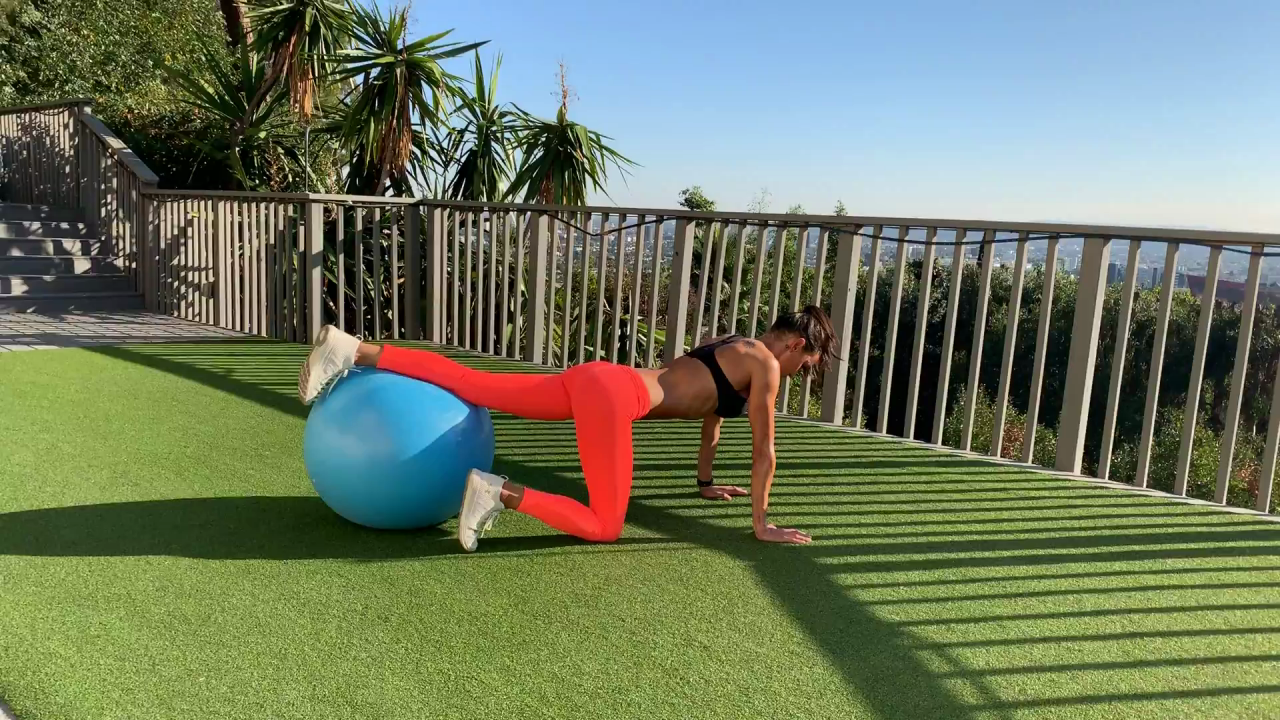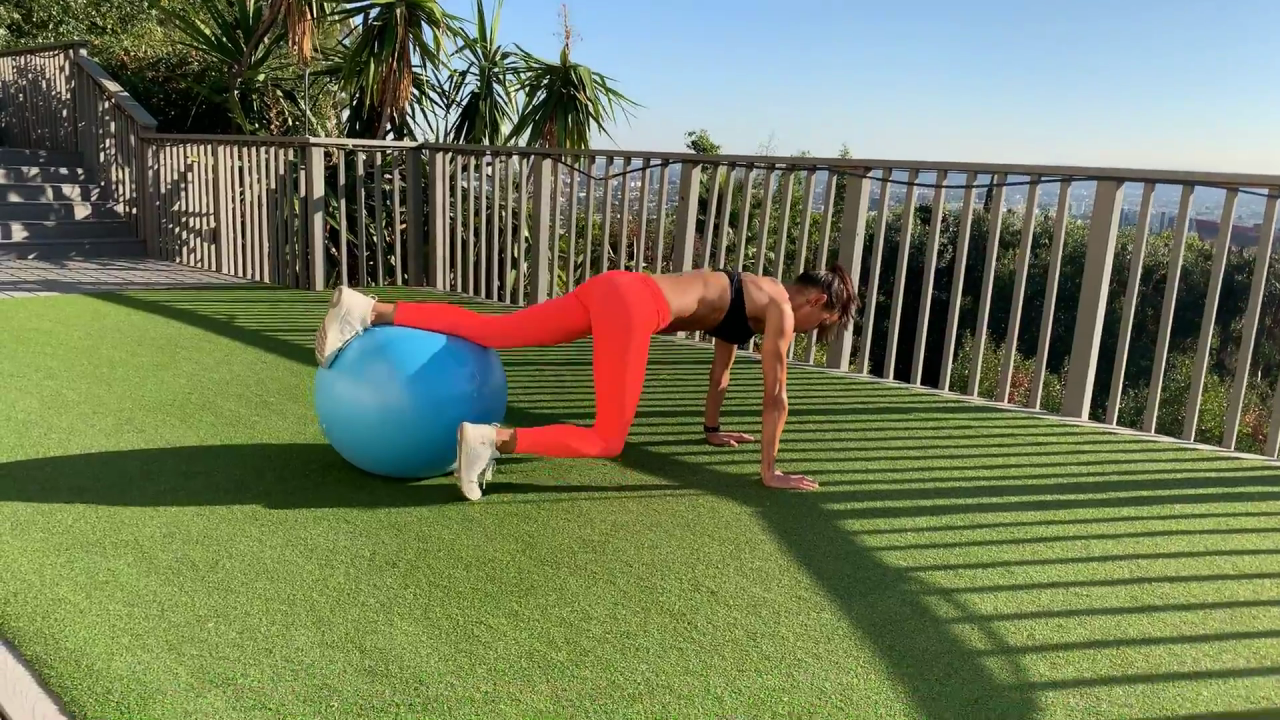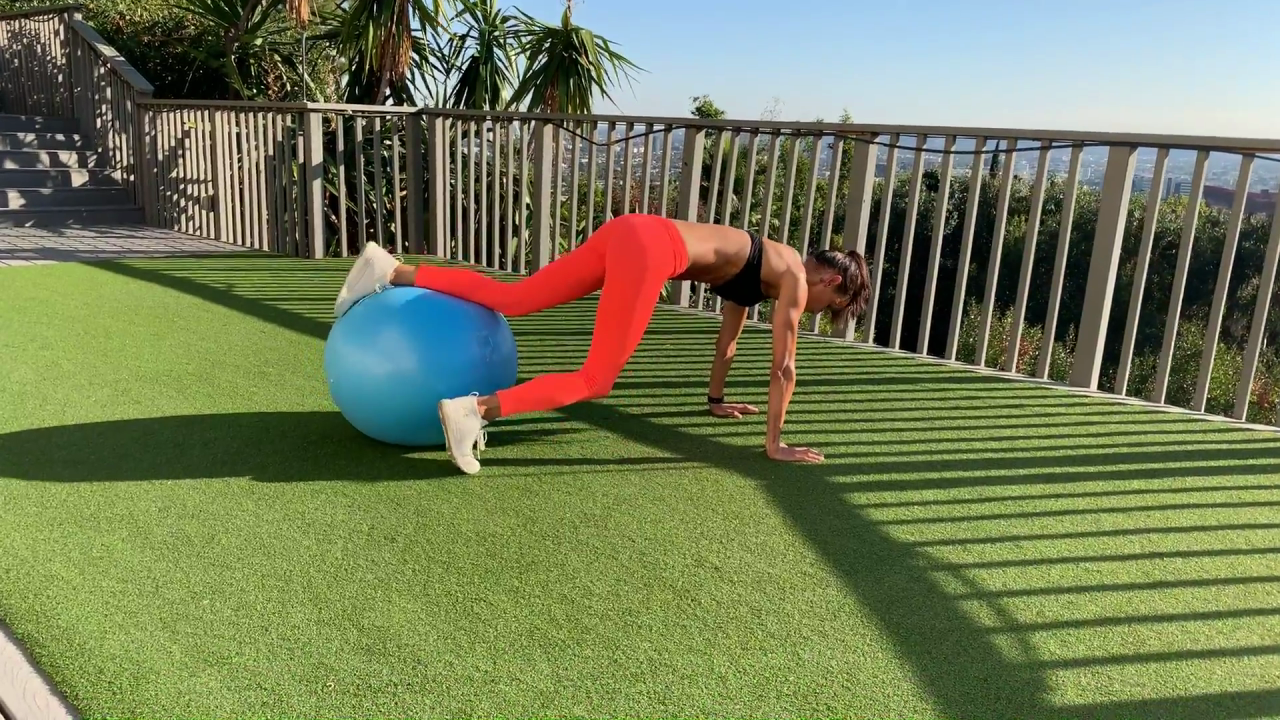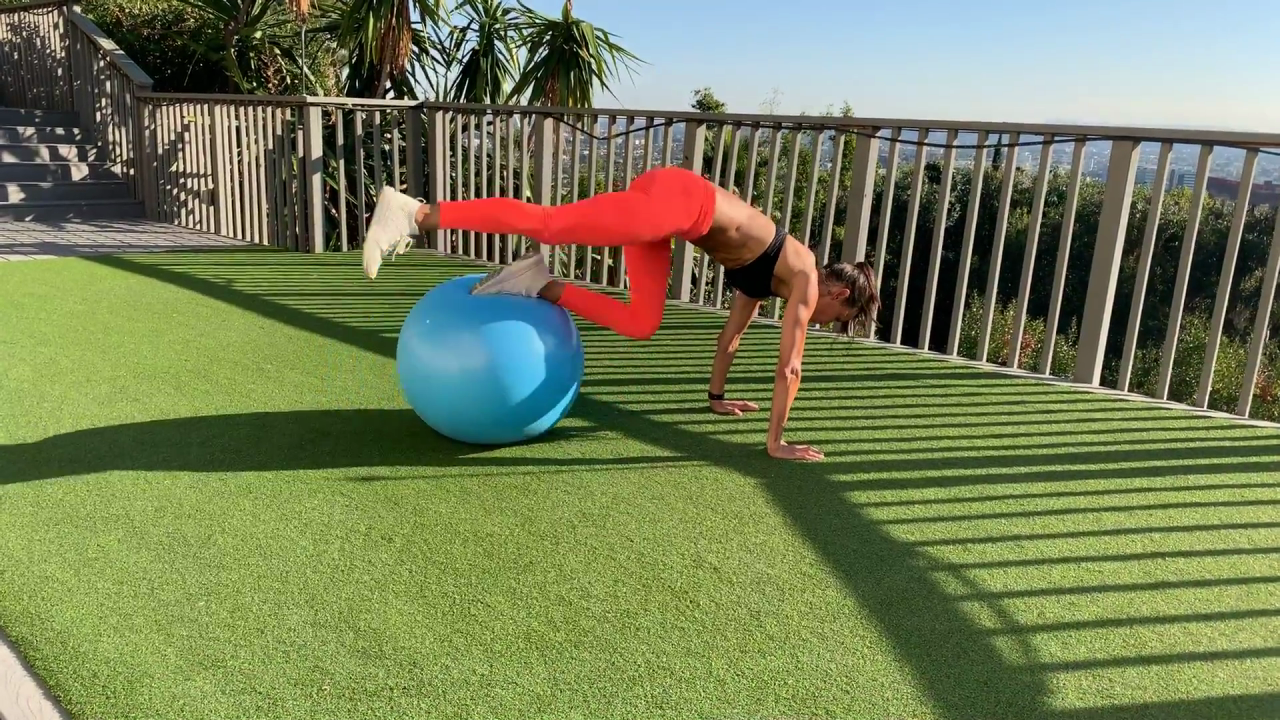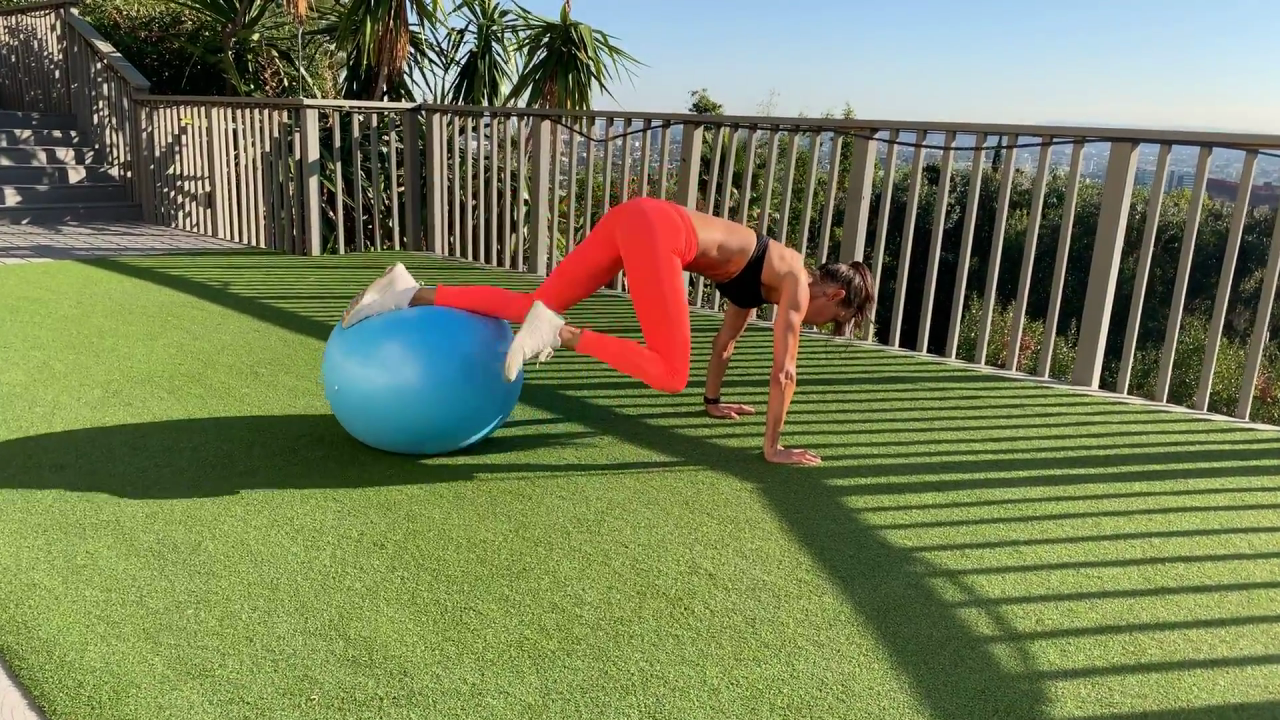
dt=0.7s
person 1, frame 1
left shoulder: (734, 349)
right shoulder: (765, 364)
left elbow: (711, 413)
right elbow: (763, 451)
left wrist: (705, 483)
right wrist: (762, 524)
left hip: (595, 380)
right hip: (612, 397)
left knee: (470, 385)
right knee: (605, 528)
left ankle: (351, 350)
right ankle: (500, 493)
person 1, frame 2
left shoulder: (750, 296)
right shoulder: (779, 305)
left elbow: (721, 366)
right elbow: (775, 396)
left wrist: (712, 429)
right wrist: (769, 470)
left hip: (609, 291)
right hip: (633, 305)
left knee: (486, 329)
right knee: (607, 441)
left ankle: (365, 310)
right ankle: (494, 438)
person 1, frame 3
left shoulder: (761, 271)
right shoulder: (795, 277)
left elbow: (729, 335)
right elbow: (783, 367)
left wrist: (716, 399)
right wrist: (775, 443)
left hip: (629, 233)
right hip: (648, 248)
left knee: (508, 298)
right knee: (594, 381)
left ankle: (387, 270)
right ankle: (475, 410)
person 1, frame 4
left shoulder: (768, 275)
right shoulder: (805, 279)
left elbow: (732, 331)
right elbow: (789, 367)
left wrist: (716, 396)
right wrist: (776, 441)
left hip: (662, 192)
right hip: (675, 198)
left knee: (641, 326)
right knee: (544, 224)
left ankle: (541, 287)
right ankle: (414, 212)
person 1, frame 5
left shoulder: (762, 281)
right shoulder: (796, 283)
left elbow: (725, 338)
right elbow: (783, 371)
left wrist: (712, 401)
right wrist: (773, 445)
left hip: (633, 217)
right hip: (654, 230)
left knee: (530, 309)
right knee: (670, 376)
left ankle: (408, 292)
right ankle: (564, 334)
